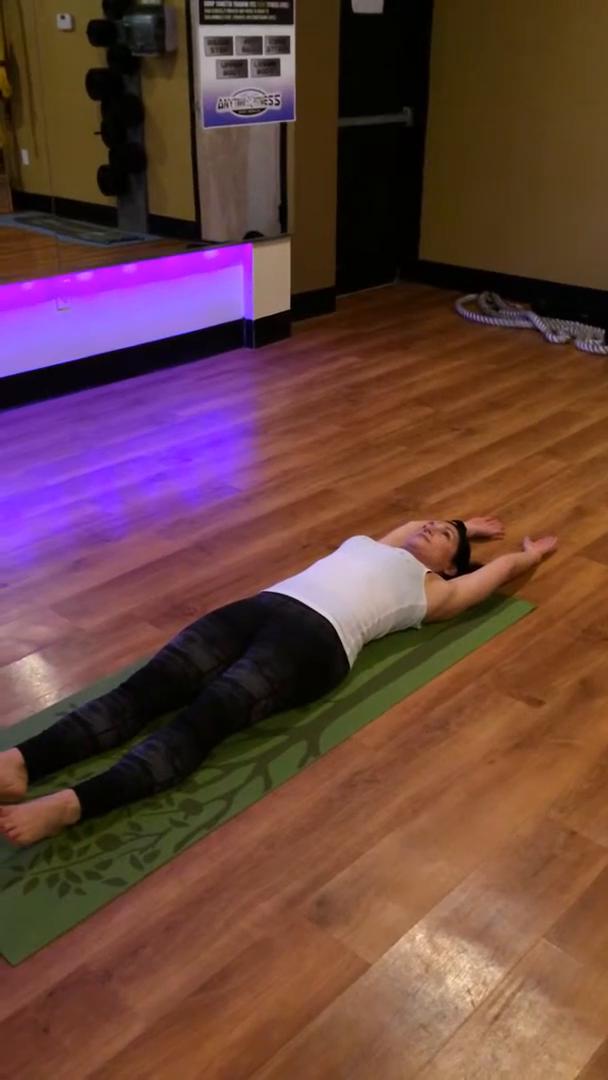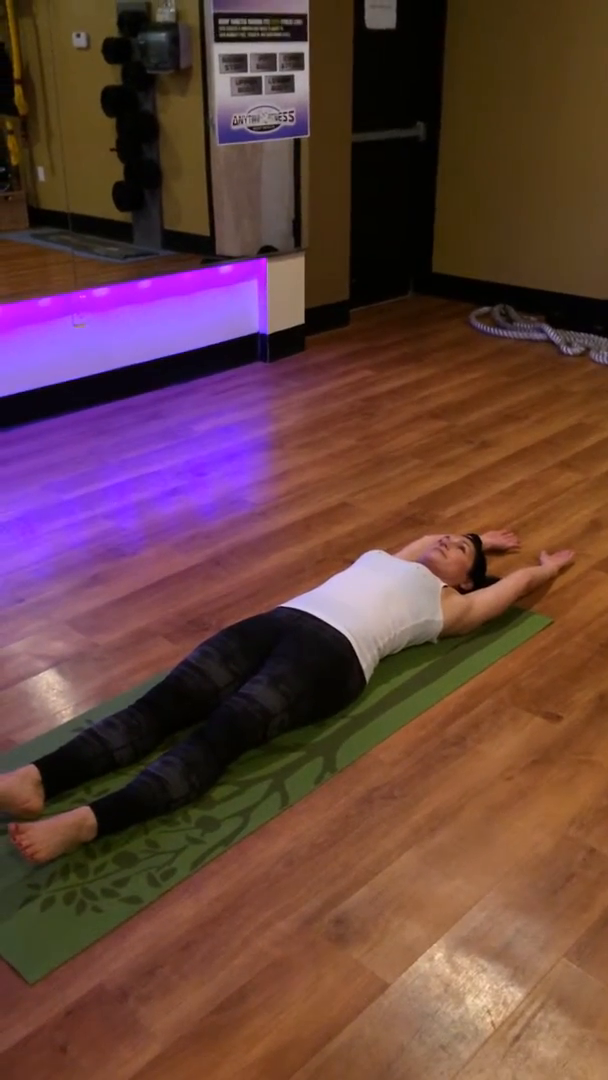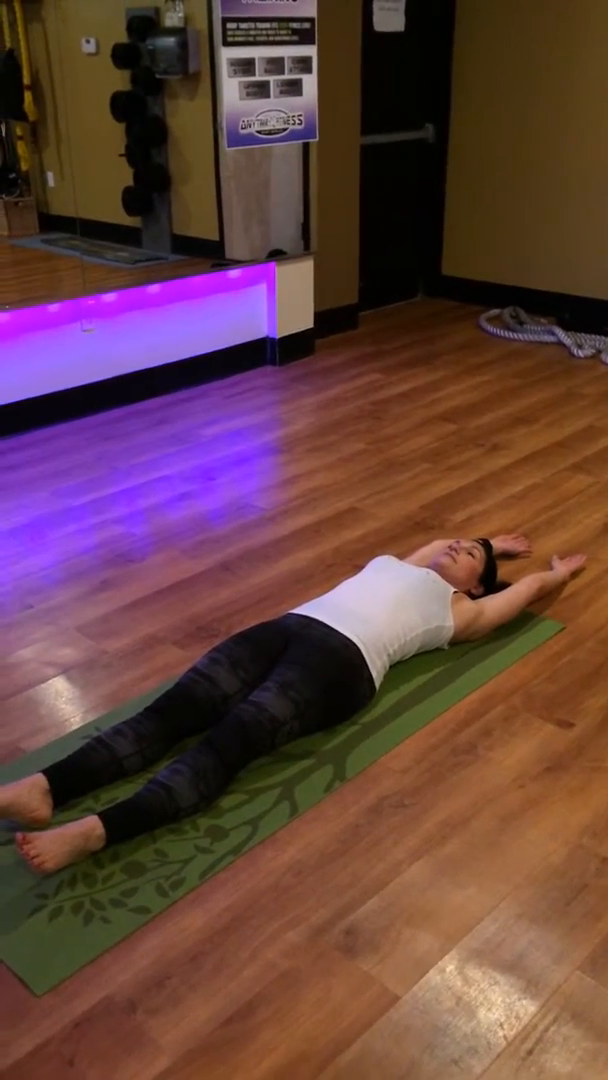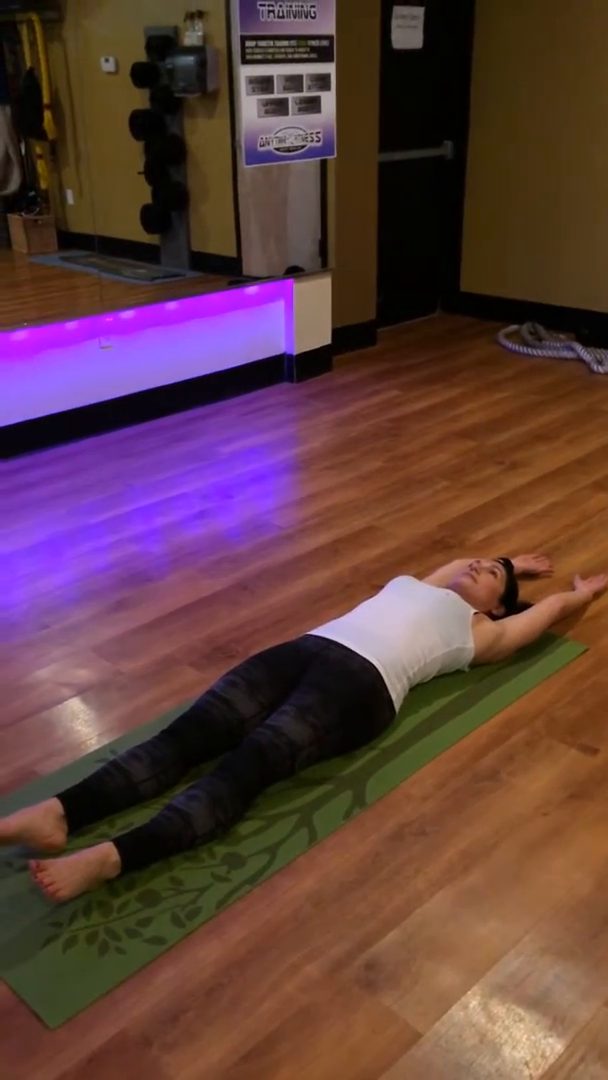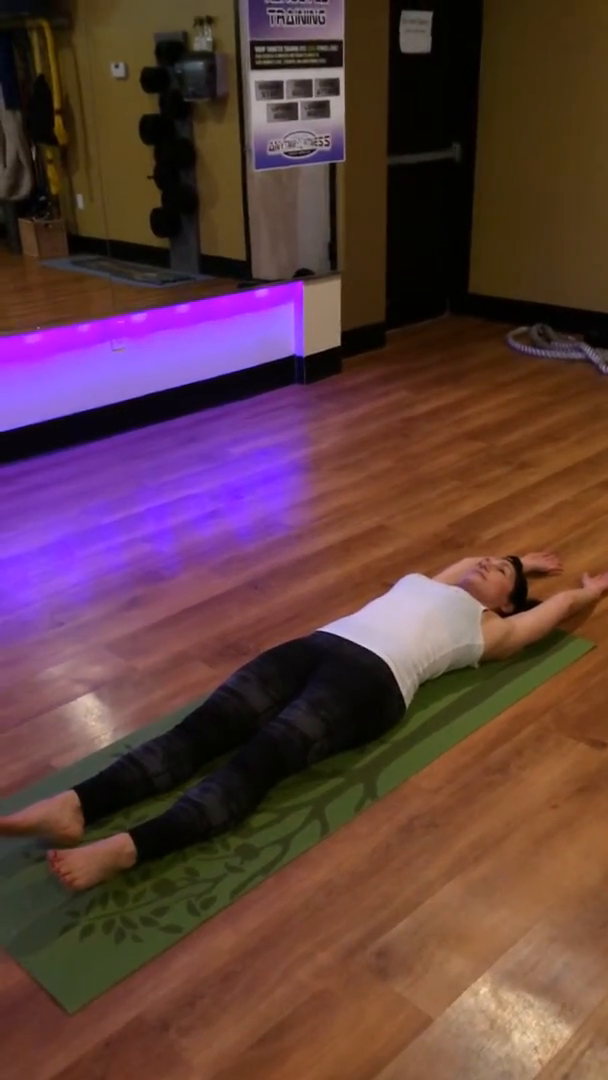
dt=1s
person 1, frame 1
left shoulder: (434, 589)
right shoulder: (370, 543)
left elbow: (503, 568)
right elbow: (419, 525)
left wrist: (535, 551)
right wrist: (465, 524)
left hip: (318, 637)
right hip: (265, 605)
left knee: (203, 716)
right knee: (149, 686)
left ankle: (72, 804)
person 1, frame 2
left shoulder: (450, 604)
right shoulder: (388, 559)
left elbow: (519, 582)
right elbow: (431, 538)
left wrist: (550, 564)
right wrist: (480, 537)
left hip: (335, 652)
right hip: (282, 621)
left knee: (221, 731)
right knee: (167, 701)
left ankle: (87, 821)
person 1, frame 3
left shoulder: (459, 610)
right shoulder: (396, 564)
left elbow: (529, 588)
right elbow: (439, 543)
left wrist: (561, 569)
right wrist: (489, 541)
left hip: (345, 659)
right hip: (290, 627)
left knee: (231, 738)
right knee: (176, 709)
left ankle: (96, 830)
person 1, frame 4
left shoulder: (481, 632)
right shoulder: (415, 585)
left elbow: (553, 607)
right elbow: (459, 563)
right wrist: (512, 561)
left hip: (363, 683)
right hip: (308, 649)
left knee: (247, 764)
right knee: (191, 733)
left ankle: (111, 858)
right ankle: (60, 812)
person 1, frame 5
left shoulder: (489, 628)
right shoulder: (424, 582)
right elbow: (468, 560)
right wrist: (522, 559)
left hip: (375, 679)
right hip: (320, 646)
left knee: (259, 758)
right knee: (205, 727)
left ankle: (126, 848)
right ankle: (77, 804)
